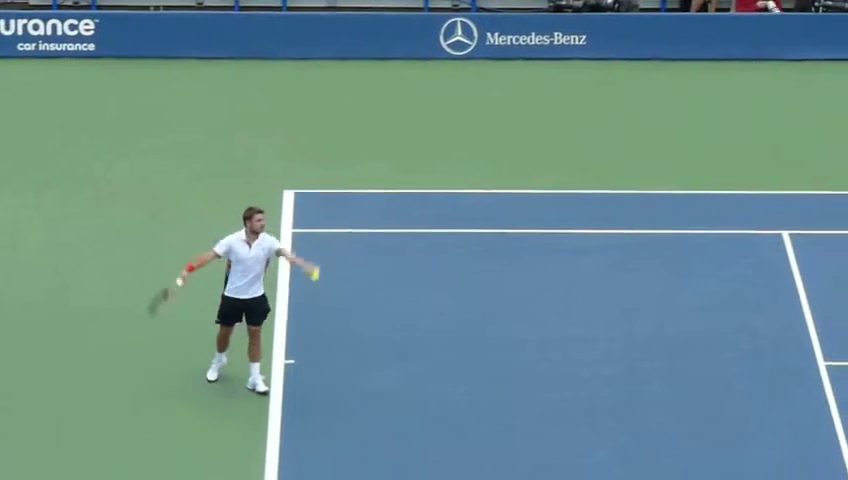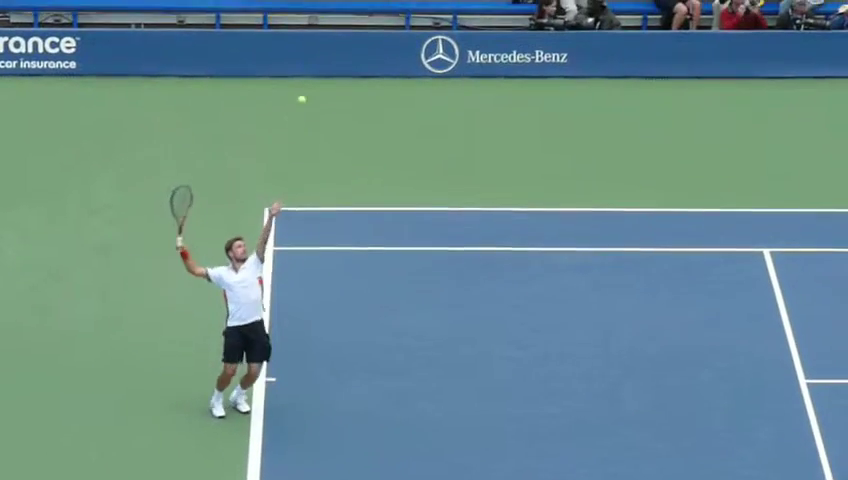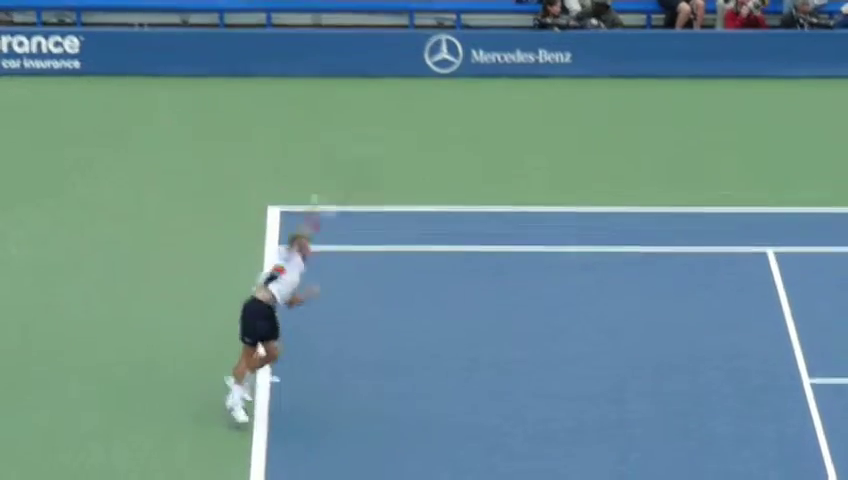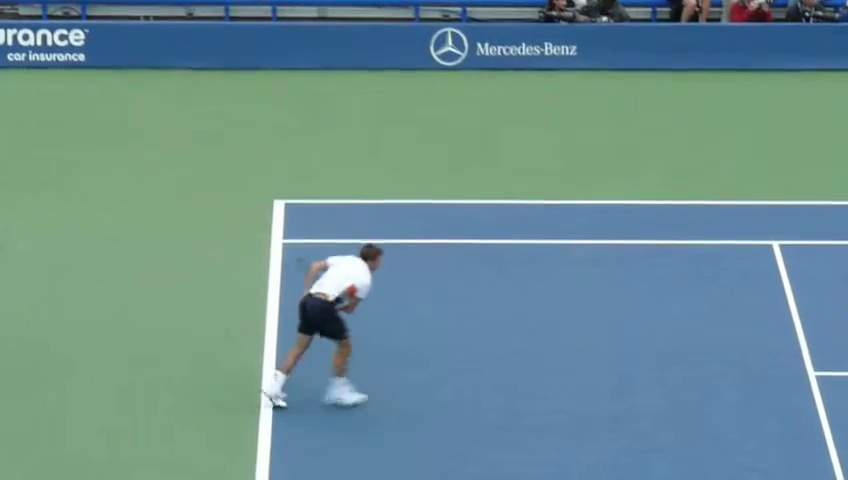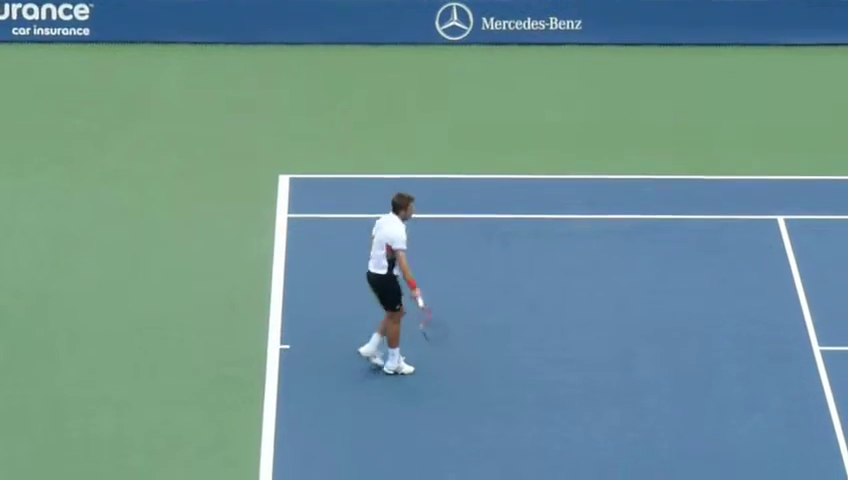
dt=0.5s
person 1, frame 1
left shoulder: (268, 241)
right shoulder: (232, 241)
left elbow: (286, 254)
right elbow: (209, 256)
left wrist: (304, 265)
right wrist: (188, 270)
left hip: (256, 297)
right hip: (232, 296)
left knee: (254, 334)
right knee: (225, 331)
left ankle: (255, 378)
right ankle: (218, 362)
person 1, frame 2
left shoulder: (254, 264)
right shoulder: (222, 273)
left elbow: (263, 240)
right elbow: (195, 270)
left wrist: (272, 217)
right wrist: (183, 252)
left hip: (256, 327)
right hip: (235, 328)
left knee: (254, 372)
right knee: (229, 371)
left ankle: (239, 397)
right ankle: (216, 401)
person 1, frame 3
left shoulder: (297, 266)
right shoulder: (289, 256)
left elbow: (290, 302)
right elbow: (297, 242)
left wrist: (307, 295)
left hip: (267, 311)
right hip: (257, 308)
left knee: (273, 354)
right knee: (248, 354)
left ankle: (236, 380)
right ankle: (234, 400)
person 1, frame 4
left shoulder: (343, 260)
right shoulder: (365, 279)
left elbow: (315, 266)
right elbow: (350, 308)
left wrist: (308, 289)
left hip: (308, 301)
right hip: (324, 308)
left knee: (300, 347)
right knee: (345, 346)
left ankle: (274, 388)
right ankle: (339, 392)
person 1, frame 5
left shoulder: (383, 220)
right shoulder: (397, 230)
left elbow: (375, 247)
right elbow: (402, 262)
right wrist: (414, 287)
left hip: (375, 273)
right hip: (383, 277)
left knee: (394, 315)
right knee: (394, 318)
left ankle: (371, 348)
right ankle: (393, 363)
